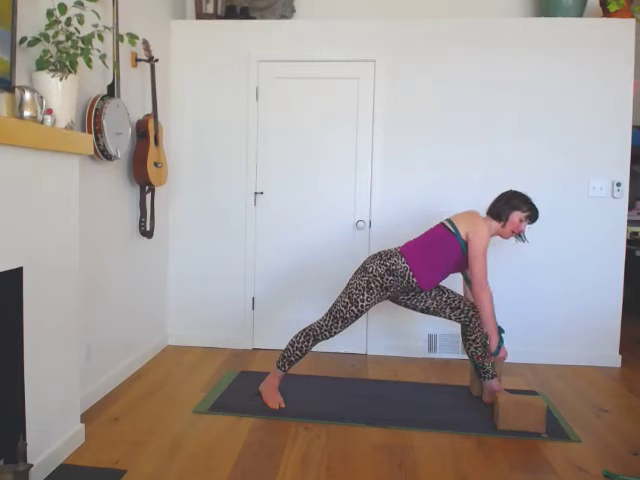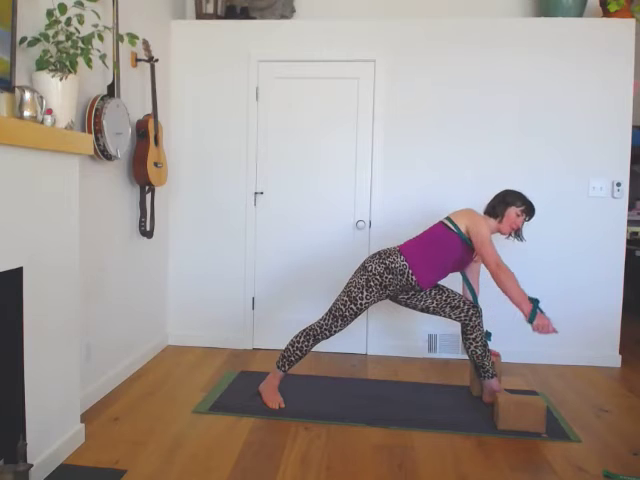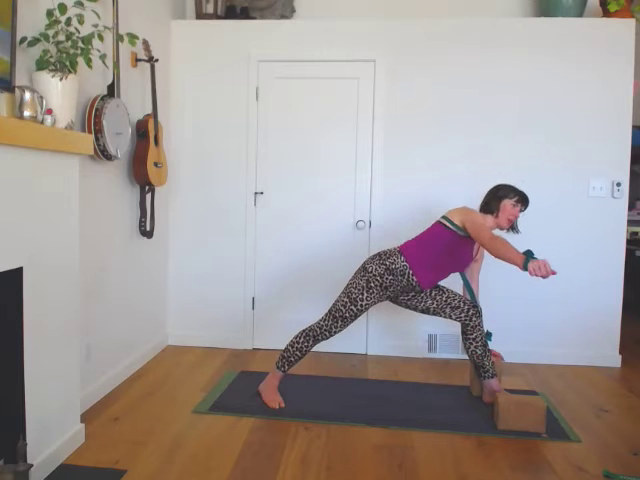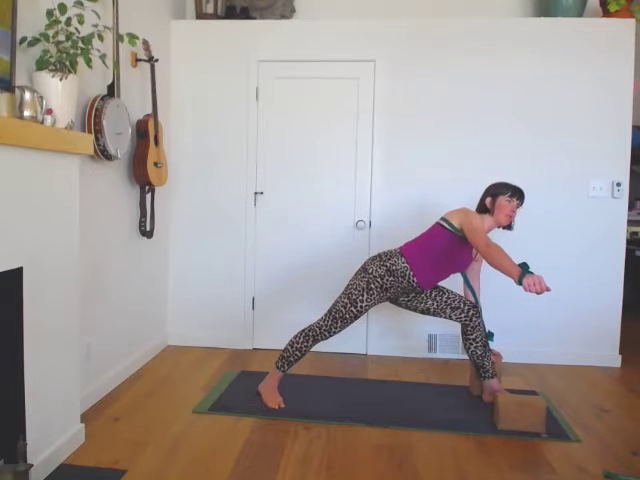
dt=0.5s
person 1, frame 1
left shoulder: (477, 240)
right shoulder: (477, 224)
left elbow: (472, 295)
right elbow: (480, 288)
left wrist: (485, 341)
right wrist: (495, 340)
left hip: (408, 287)
right hip: (385, 272)
left knee: (469, 313)
right knee: (329, 325)
left ankle: (490, 386)
right ankle: (271, 381)
person 1, frame 2
left shoulder: (477, 248)
right shoulder: (474, 219)
left elbow: (470, 296)
right elbow: (497, 269)
left wrist: (480, 344)
right wrist: (531, 311)
left hip: (408, 287)
right hip: (386, 270)
left knee: (470, 311)
right knee: (329, 325)
left ankle: (490, 386)
right ankle: (271, 381)
person 1, frame 3
left shoulder: (477, 249)
right shoulder: (467, 215)
left elbow: (471, 297)
right elbow: (492, 242)
left wrist: (480, 344)
right wrist: (526, 262)
left hip: (410, 288)
right hip: (387, 271)
left knee: (470, 312)
right knee: (329, 325)
left ankle: (490, 386)
right ankle: (271, 381)
person 1, frame 4
left shoulder: (476, 251)
right shoulder: (466, 216)
left elbow: (472, 299)
right elbow: (489, 248)
left wrist: (482, 344)
right wrist: (521, 275)
left hip: (411, 289)
right hip: (387, 271)
left knee: (469, 312)
right knee: (328, 325)
left ankle: (490, 386)
right ankle: (270, 381)
